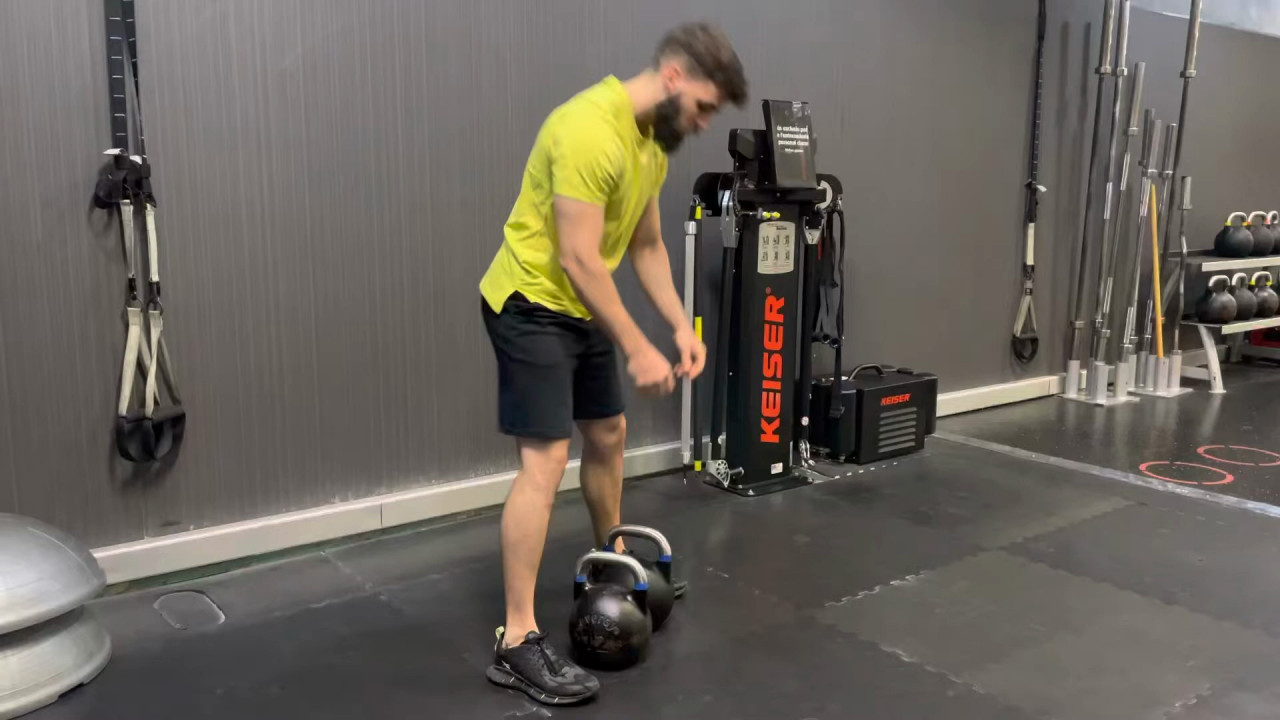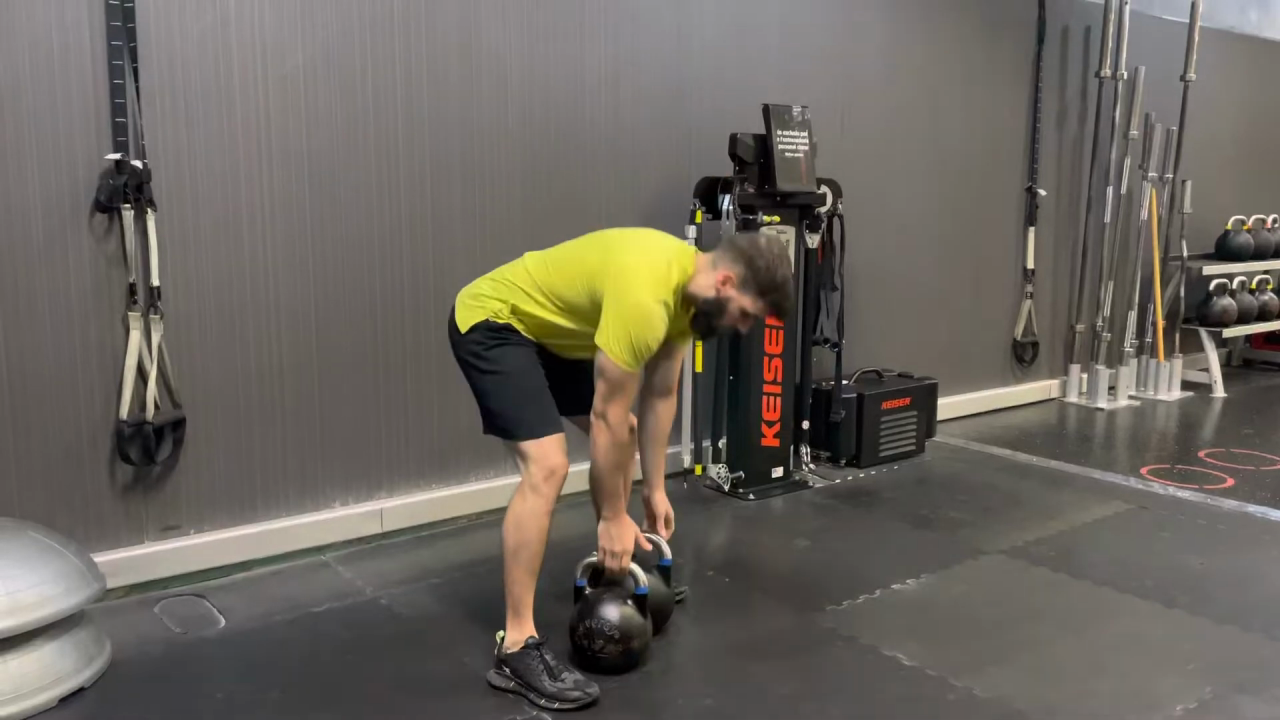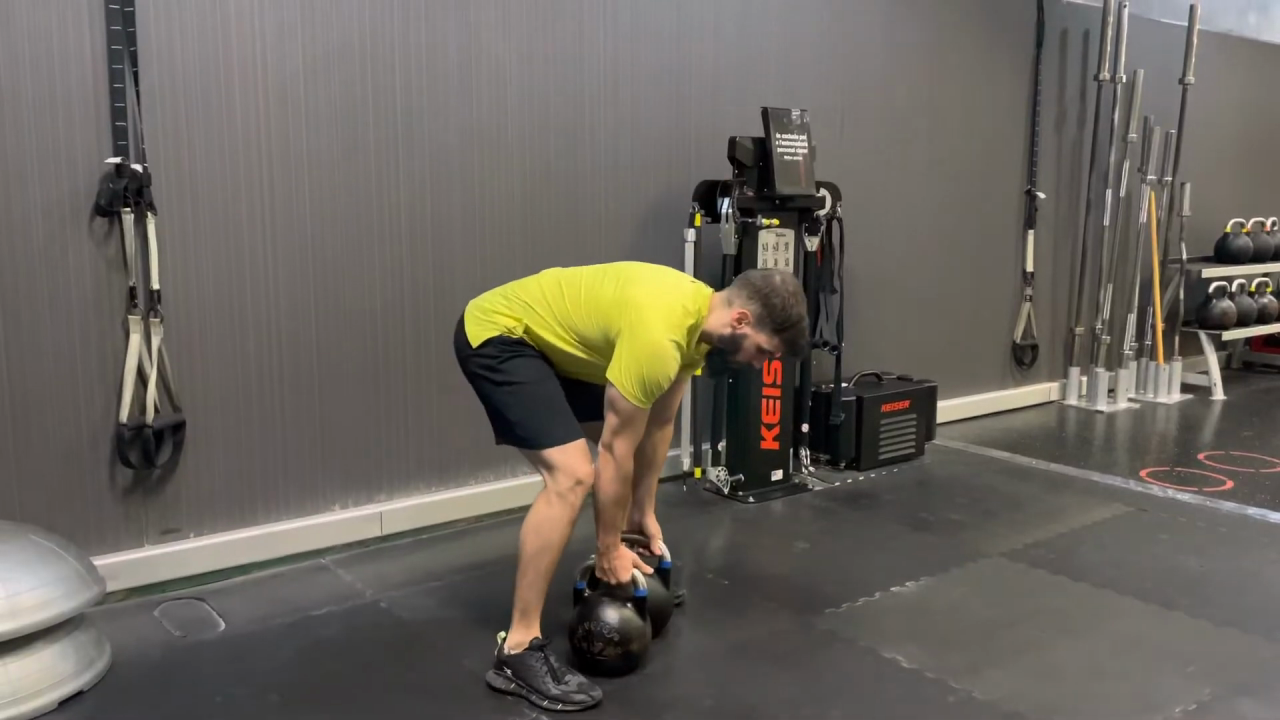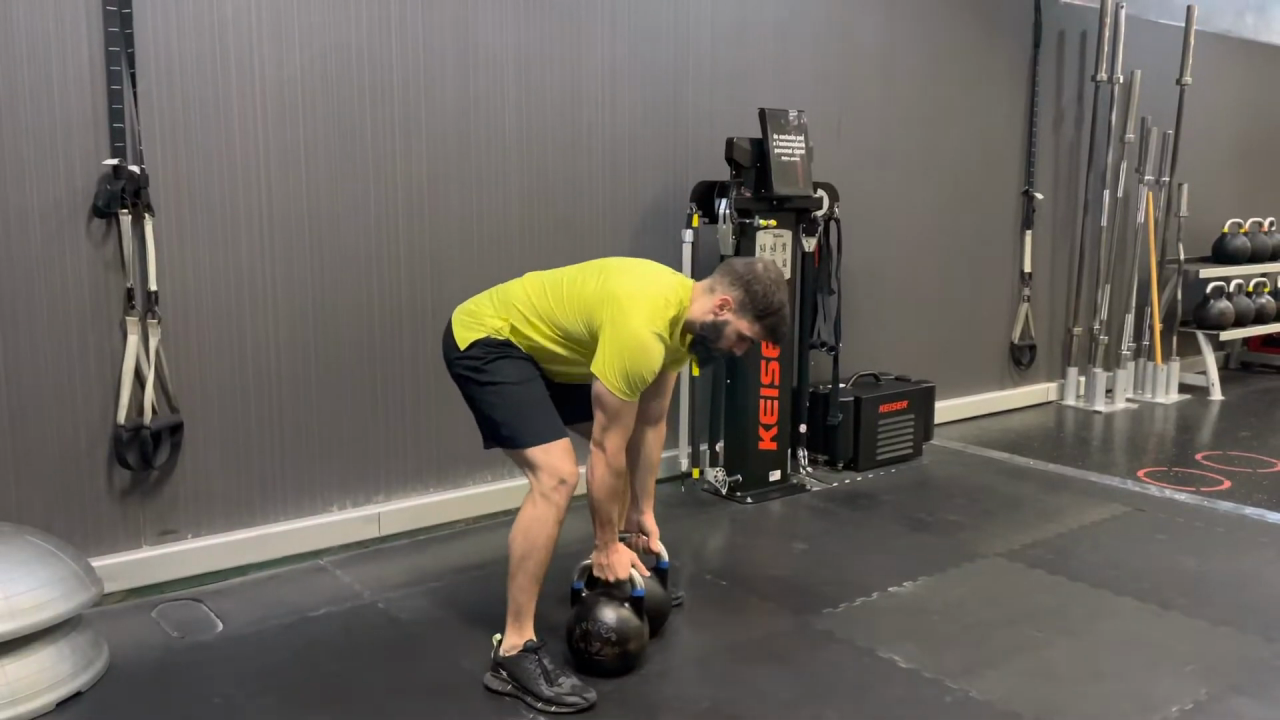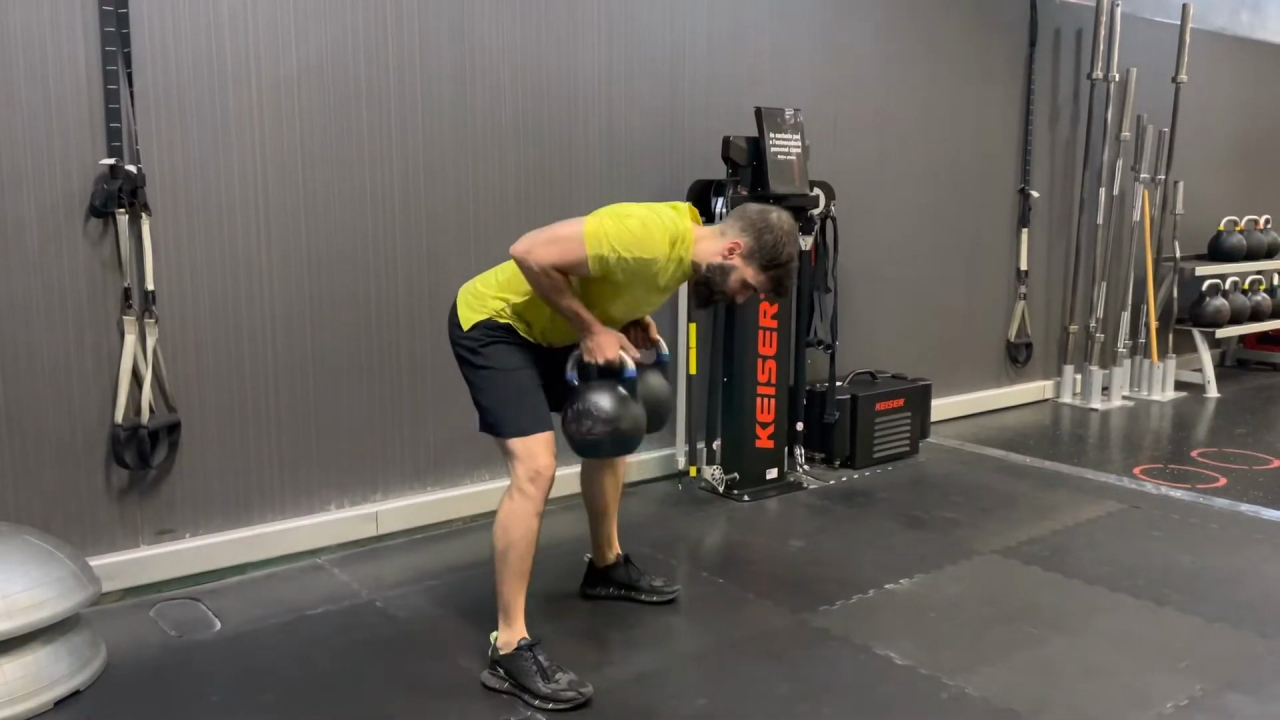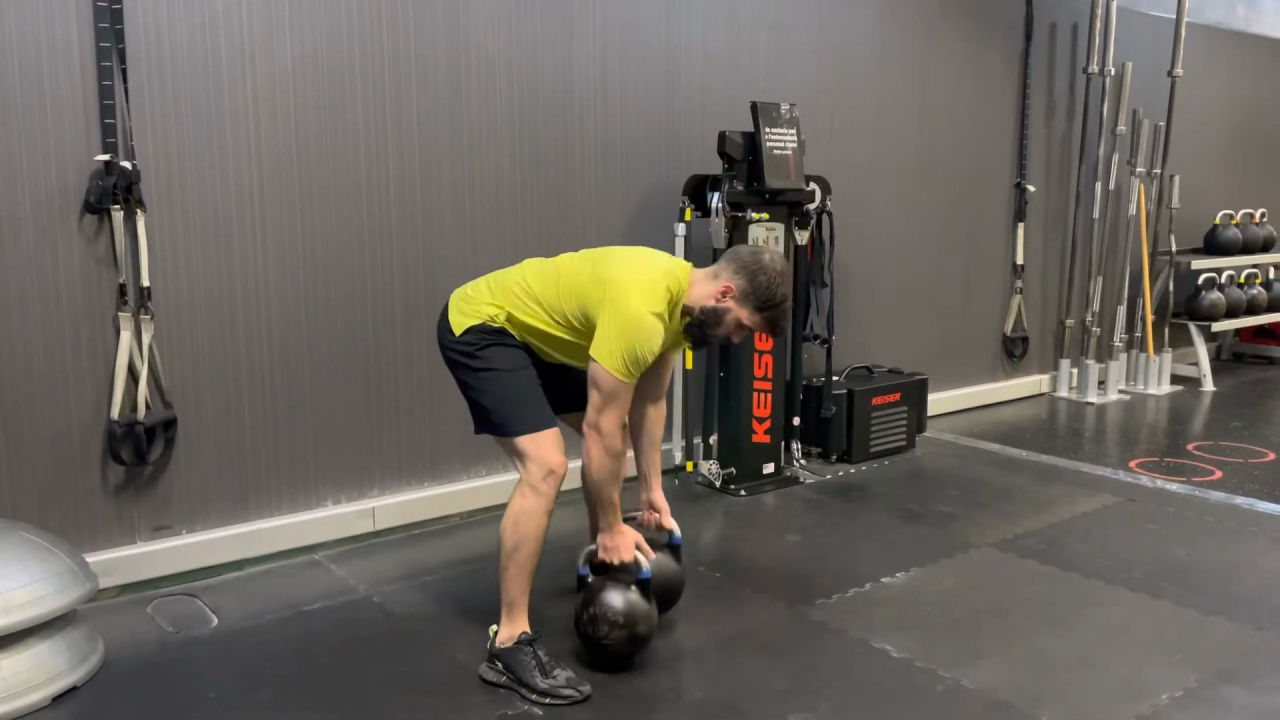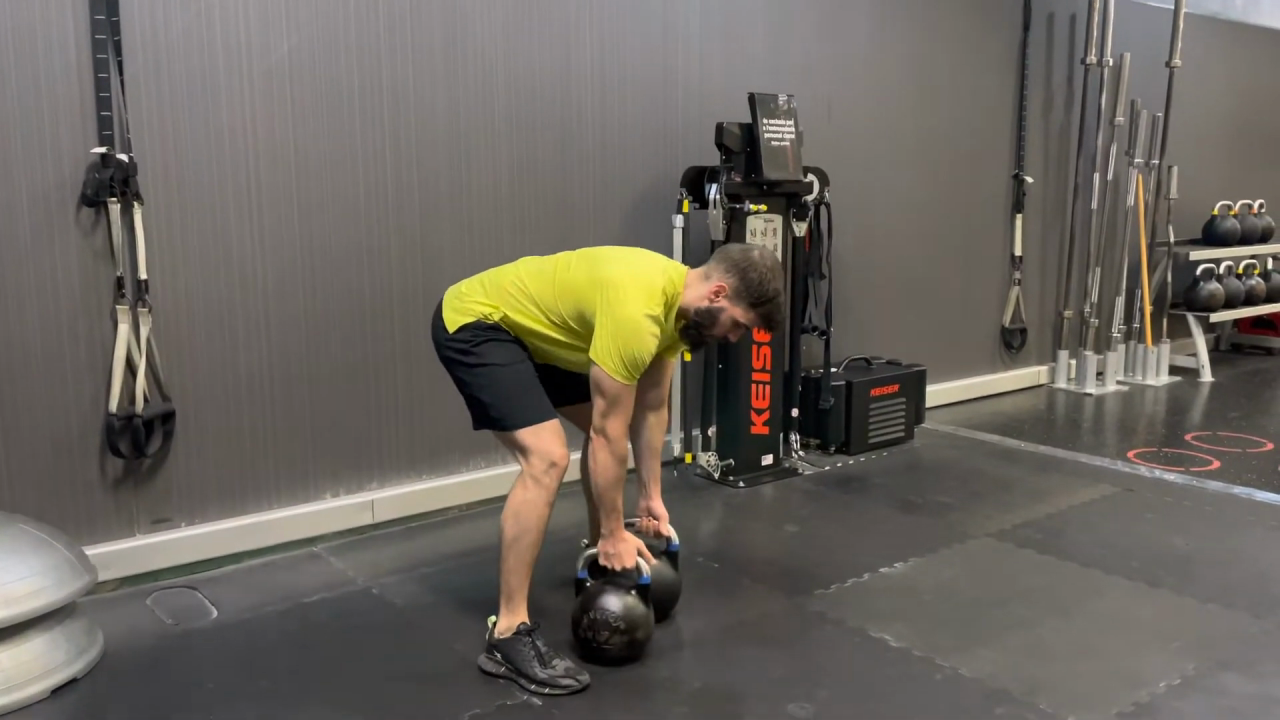
dt=0.5s
person 1, frame 1
left shoulder: (652, 137)
right shoulder: (590, 131)
left elbow: (648, 245)
right elbow: (579, 260)
left wrist: (680, 327)
right wrist: (636, 350)
left hip: (579, 309)
right hip: (532, 306)
left knee: (608, 441)
right knee: (544, 465)
right ankle: (516, 642)
person 1, frame 2
left shoulder: (686, 285)
right shoulder: (643, 298)
left elbow: (661, 395)
right elbow: (607, 416)
left wrist: (656, 487)
right wrist: (613, 518)
left hip: (546, 329)
right hip: (492, 321)
left knee: (625, 435)
right knee: (548, 467)
left ankle: (615, 568)
right ankle: (517, 648)
person 1, frame 3
left shoulder: (698, 315)
right shoulder: (659, 336)
left elbow: (657, 424)
right elbow: (615, 451)
left wrist: (644, 510)
right wrist: (609, 549)
left hip: (548, 336)
right hip: (497, 335)
left knee: (626, 434)
right knee: (572, 474)
left ankle: (621, 571)
right ankle: (518, 651)
person 1, frame 4
left shoulder: (681, 313)
right shoulder: (641, 329)
left elbow: (650, 423)
right elbow: (606, 449)
left wrist: (644, 510)
right wrist: (606, 546)
left hip: (537, 341)
right hip: (485, 339)
left knee: (621, 435)
right knee: (557, 476)
left ankle: (616, 574)
right ankle: (514, 652)
person 1, frame 5
left shoulder: (688, 240)
right shoulder: (646, 237)
right elbow: (530, 252)
left wrist: (637, 321)
right wrist: (595, 332)
left hip: (546, 323)
right hip: (493, 320)
right knee: (536, 469)
left ankle: (606, 565)
right ankle: (510, 650)
person 1, frame 6
left shoulder: (682, 295)
right shoulder: (639, 311)
left elbow: (650, 399)
right elbow: (596, 427)
left wrist: (652, 488)
right wrist: (611, 528)
left hip: (530, 328)
right hip: (480, 325)
left knee: (616, 434)
right knee: (546, 466)
left ankle: (606, 565)
right ankle: (509, 644)
person 1, frame 7
left shoulder: (677, 301)
right shoulder: (636, 313)
left elbow: (651, 408)
right elbow: (609, 435)
left wrist: (652, 496)
right wrist: (614, 534)
left hip: (528, 323)
right hip: (474, 323)
left knee: (606, 421)
right knee: (547, 458)
left ankle: (600, 558)
right ankle: (508, 635)
